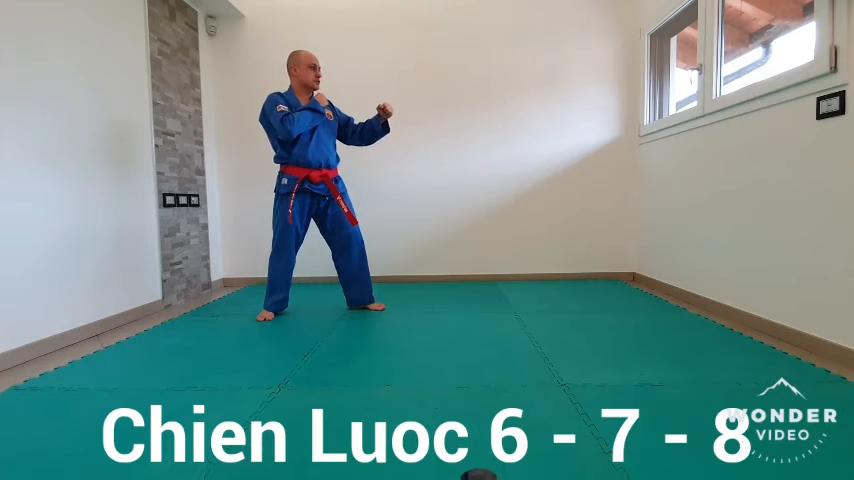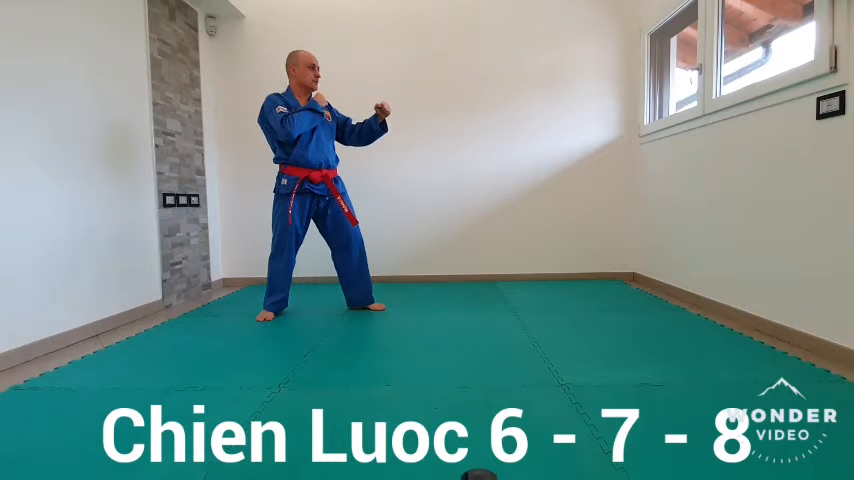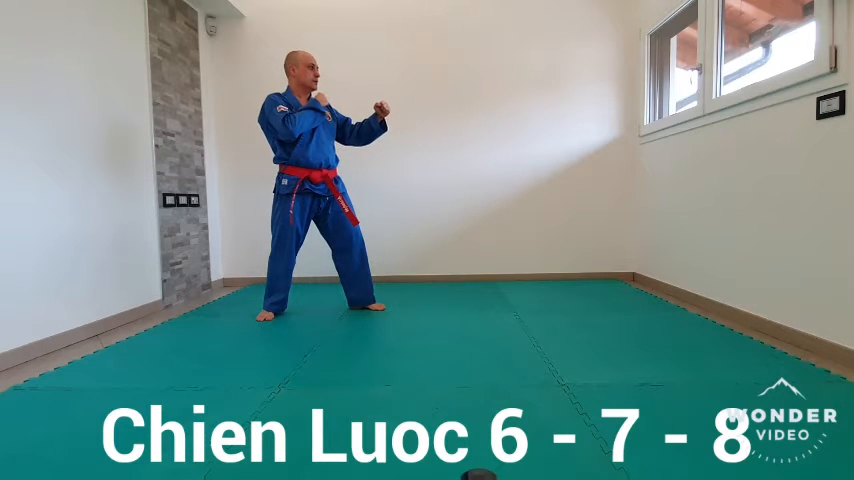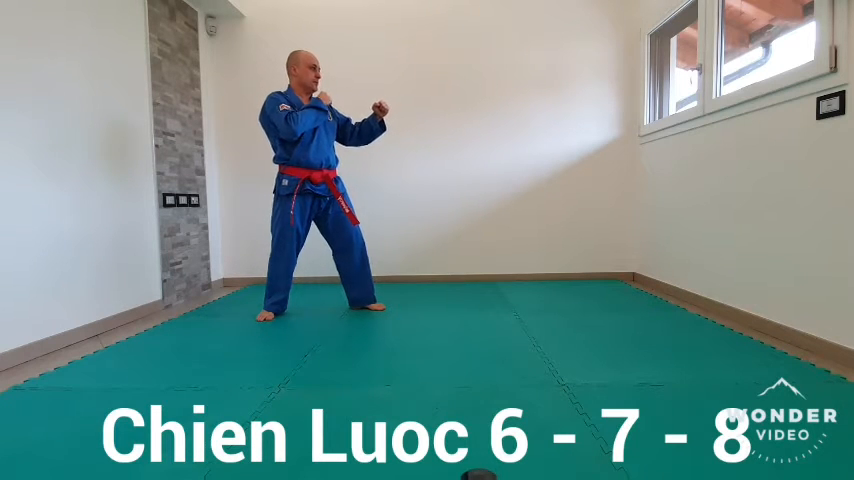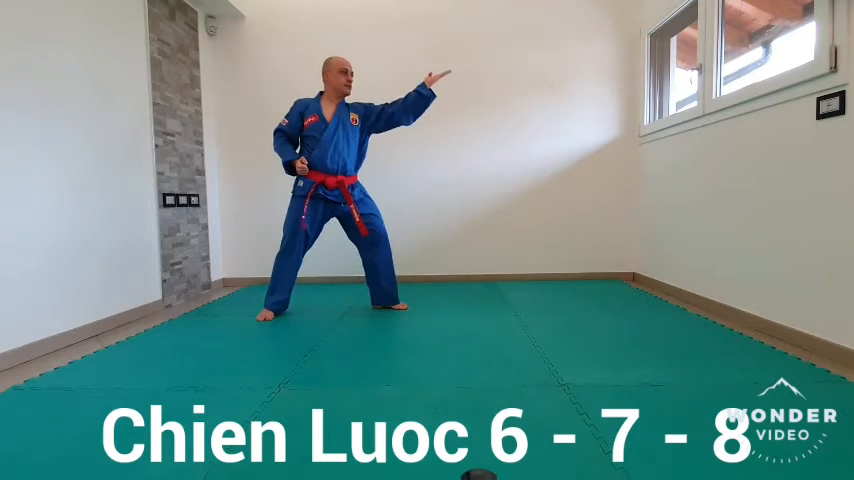
dt=1s
person 1, frame 1
left shoulder: (327, 106)
right shoulder: (276, 102)
left elbow: (355, 134)
right elbow: (288, 129)
left wrist: (379, 120)
right wrist: (316, 107)
left hip: (331, 185)
right hip: (294, 186)
left knee: (351, 242)
right knee: (284, 247)
left ankle: (361, 299)
right ankle: (273, 305)
person 1, frame 2
left shoulder: (325, 107)
right shoulder: (275, 103)
left elbow: (353, 135)
right elbow: (288, 130)
left wrist: (377, 119)
right wrist: (315, 107)
left hip: (330, 185)
right hip: (294, 186)
left knee: (350, 242)
right knee: (284, 247)
left ankle: (361, 299)
right ankle: (273, 306)
person 1, frame 3
left shoulder: (323, 107)
right shoulder: (275, 103)
left elbow: (353, 135)
right elbow: (289, 129)
left wrist: (377, 119)
right wrist: (316, 107)
left hip: (330, 185)
right hip: (294, 187)
left knee: (351, 241)
right knee: (284, 248)
left ankle: (362, 299)
right ankle: (273, 306)
person 1, frame 4
left shoulder: (323, 107)
right shoulder: (277, 101)
left elbow: (352, 136)
right elbow: (292, 128)
left wrist: (376, 119)
right wrist: (319, 106)
left hip: (329, 185)
right hip: (294, 187)
left knee: (351, 241)
right knee: (285, 248)
left ankle: (362, 299)
right ankle: (273, 306)
person 1, frame 5
left shoulder: (361, 113)
right shoulder: (303, 108)
left elbow: (400, 112)
right elbow: (281, 137)
left wrist: (425, 88)
right wrist: (293, 160)
left hip: (349, 191)
right hip: (310, 190)
left knee: (376, 240)
right knee: (292, 247)
left ankle: (385, 298)
right ankle: (274, 305)
